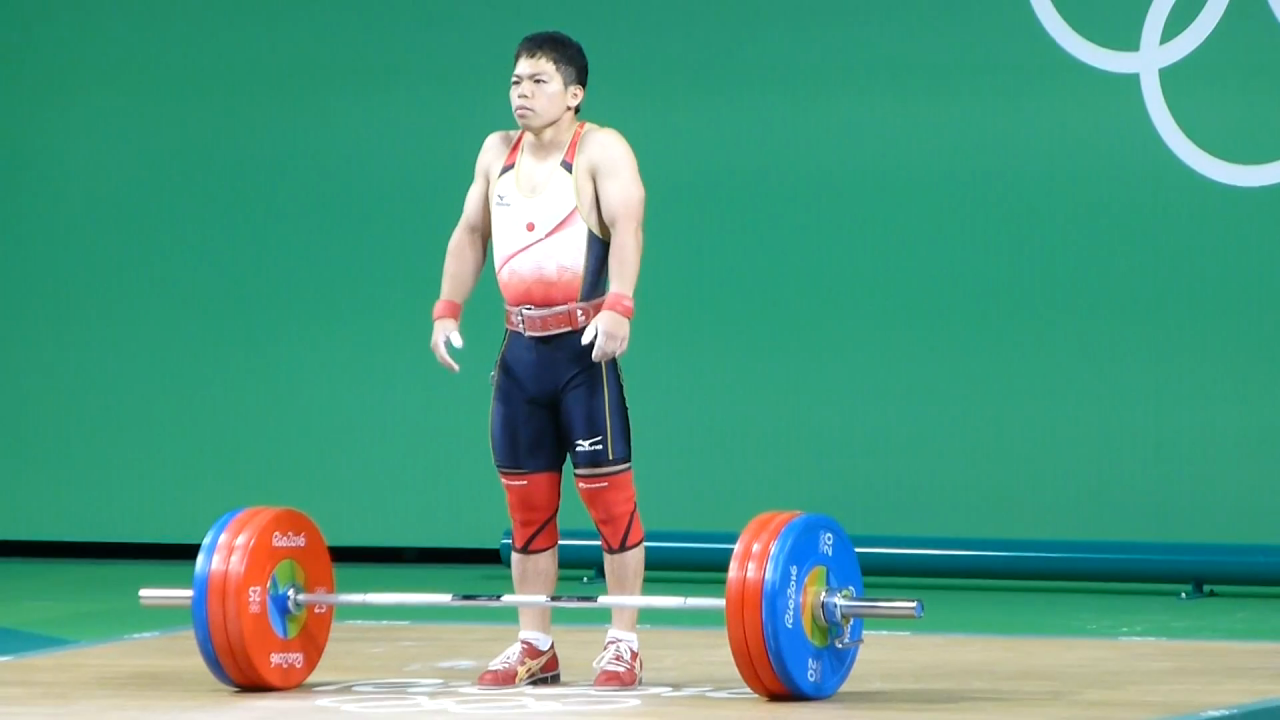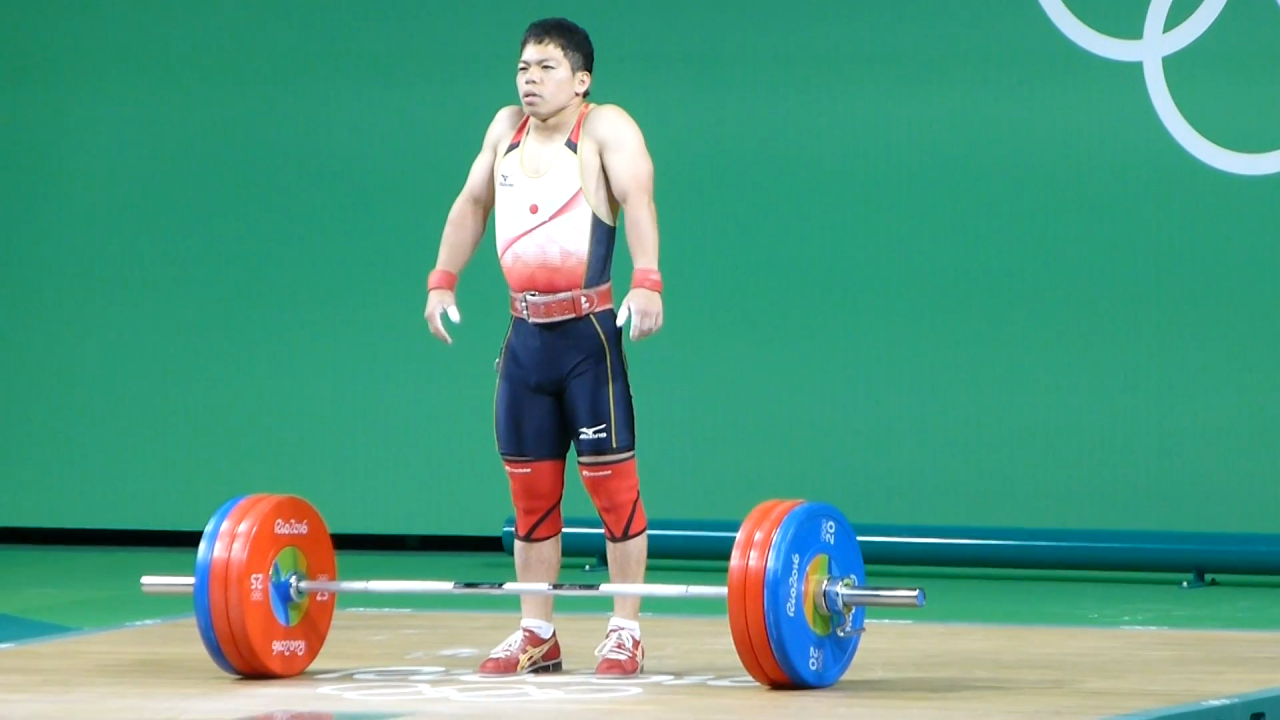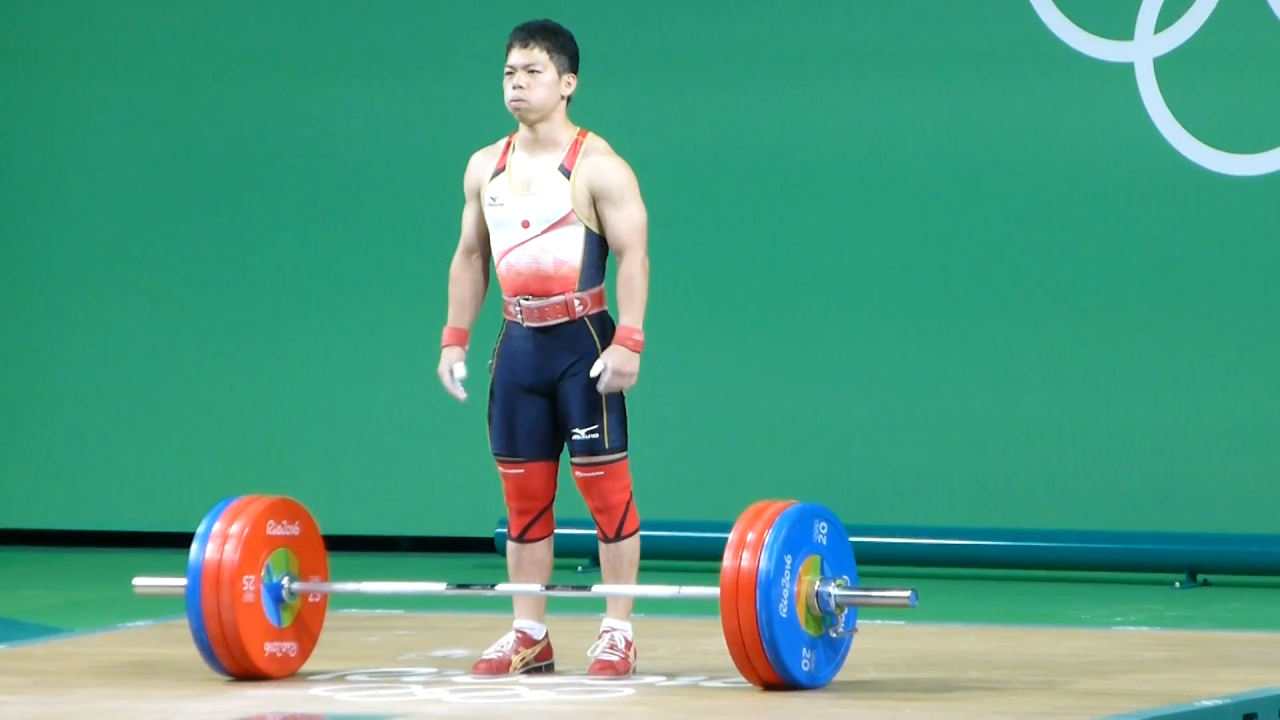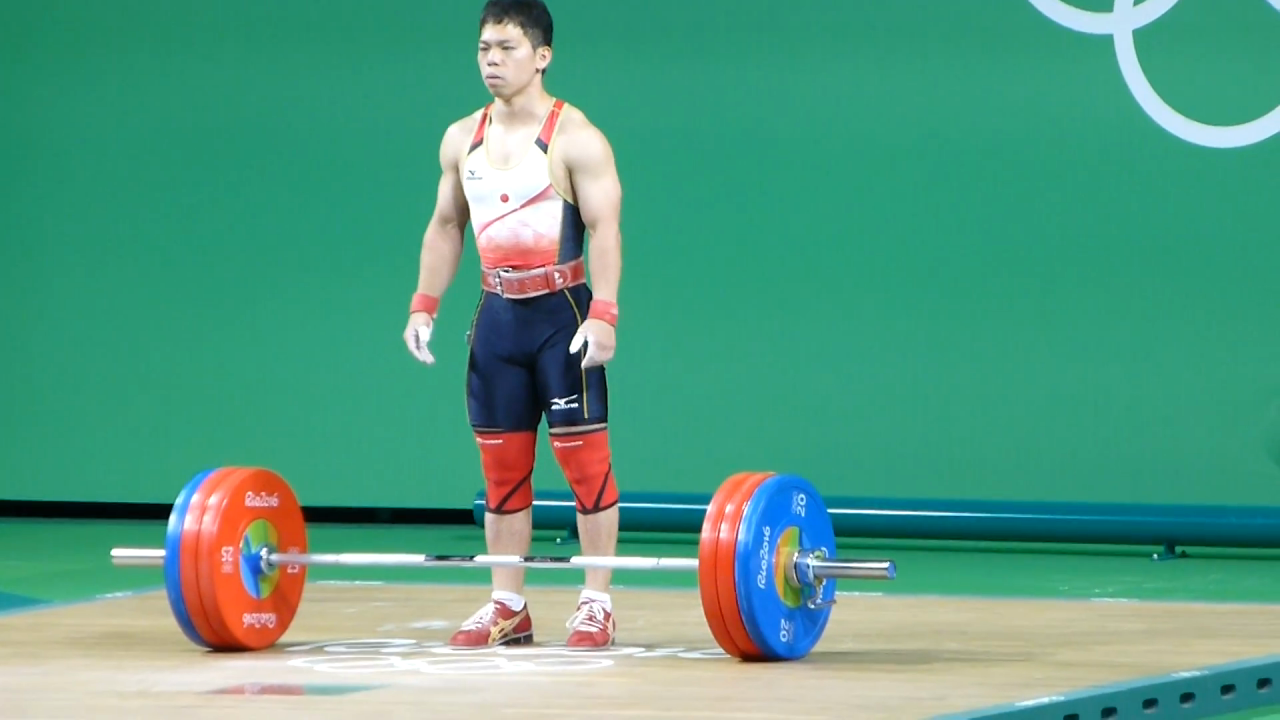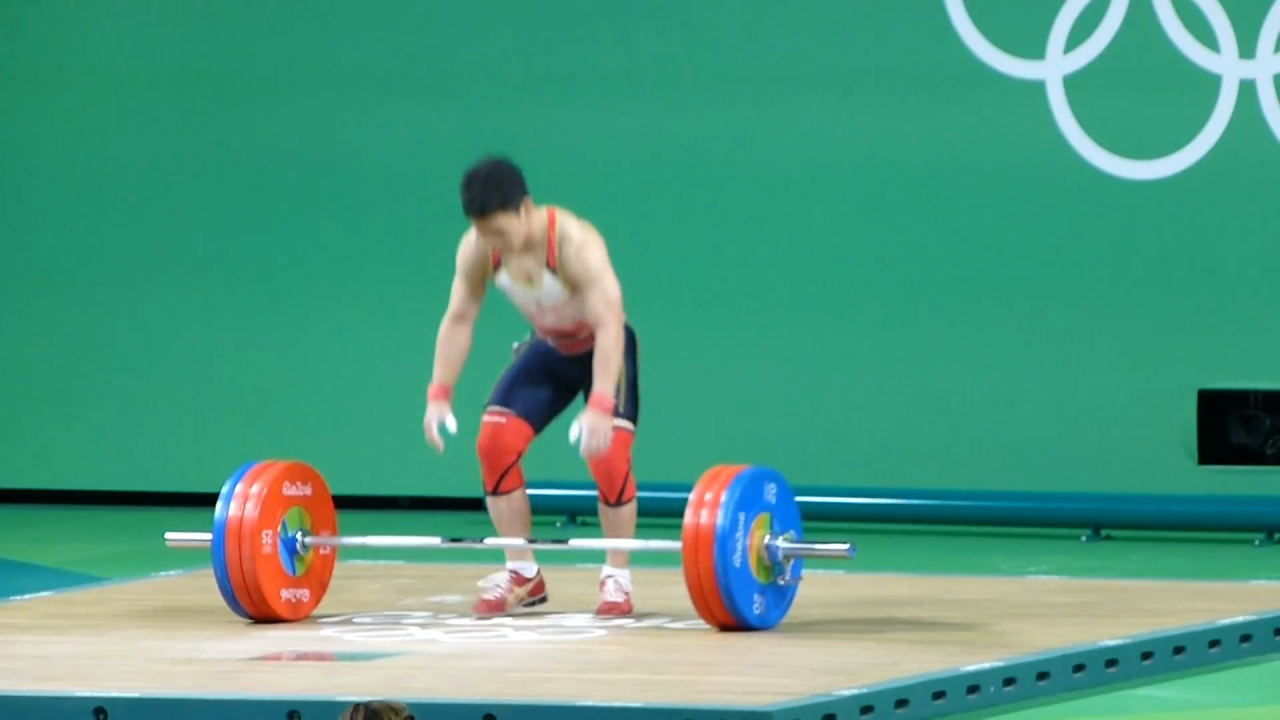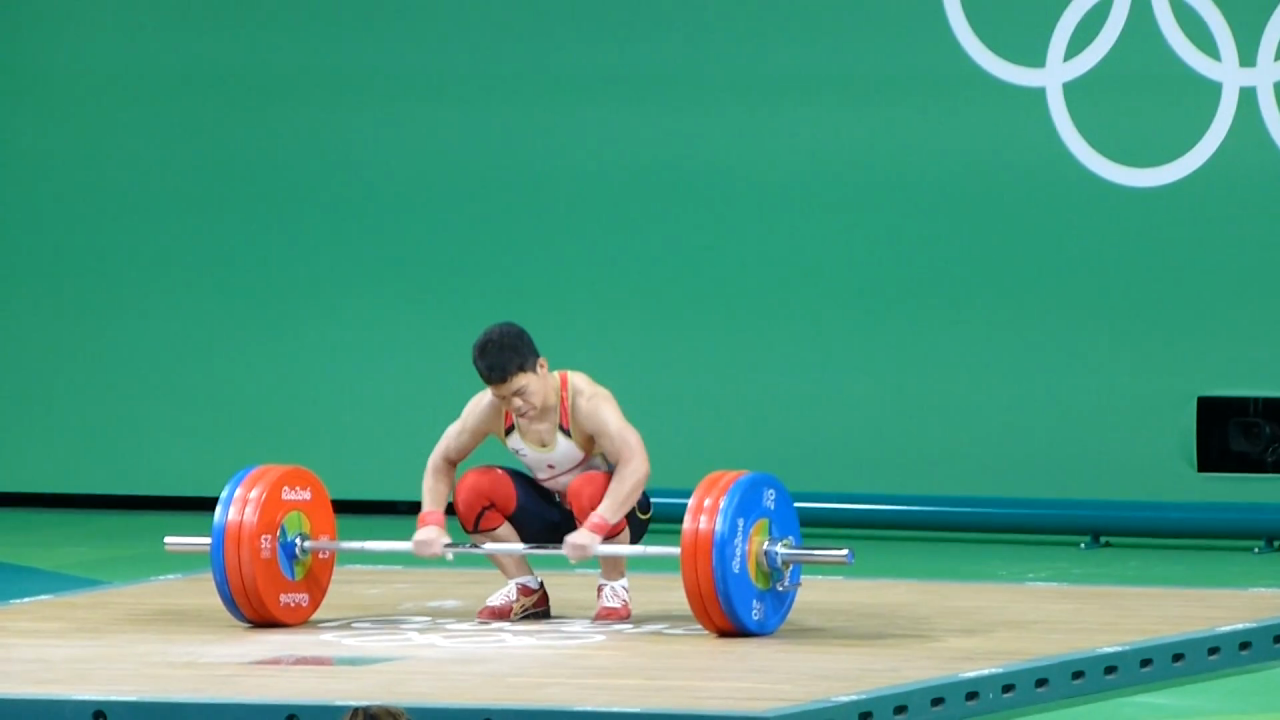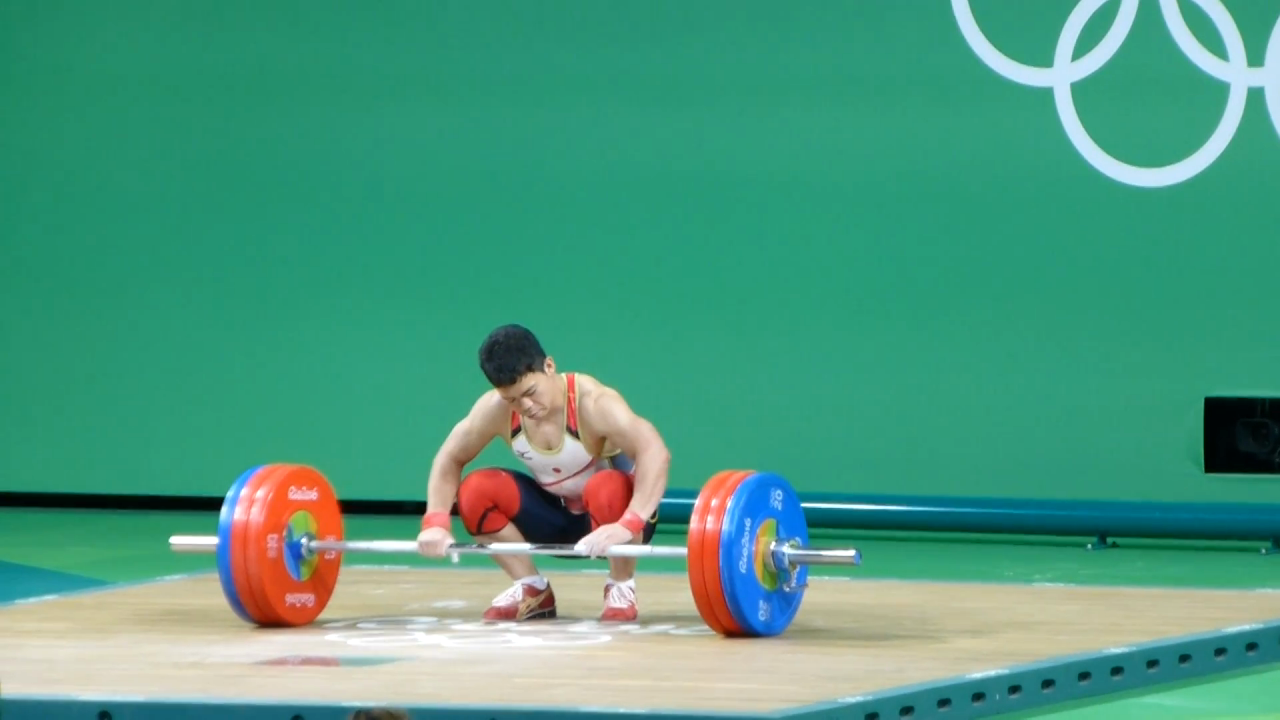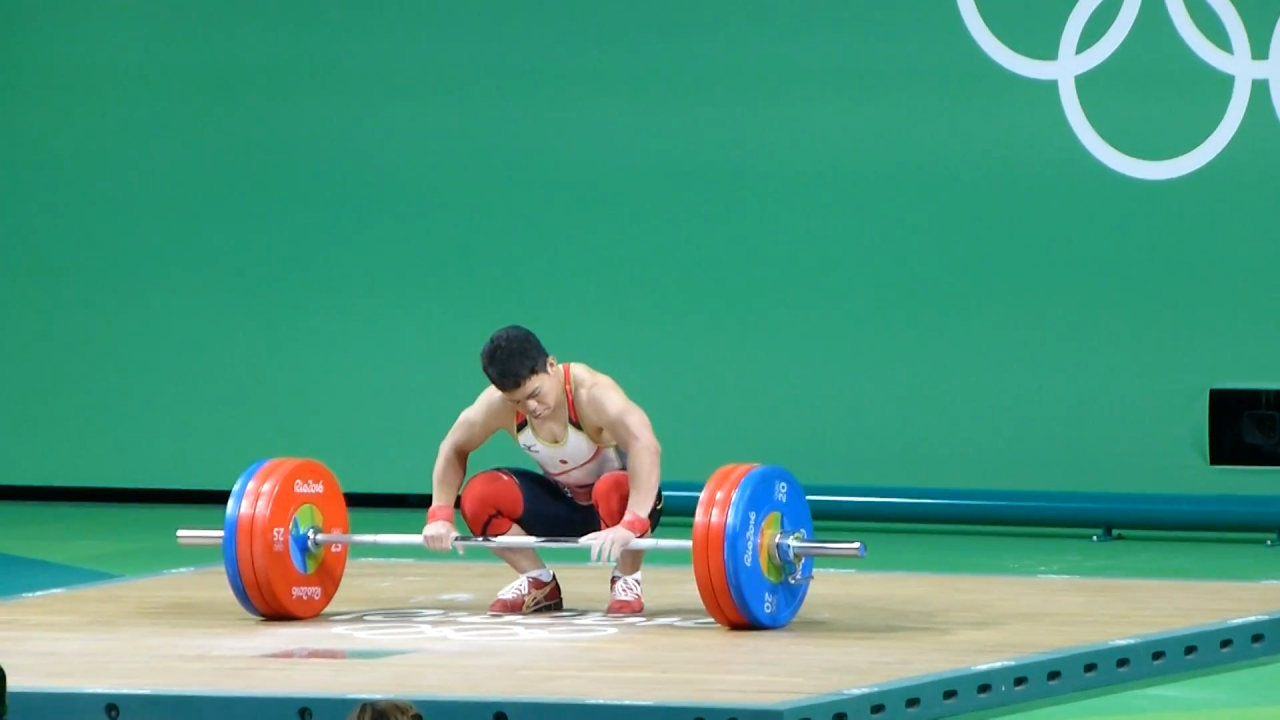
dt=0.5s
person 1, frame 1
left shoulder: (601, 148)
right shoulder: (497, 151)
left elbow: (627, 227)
right elbow: (469, 233)
left wrist: (618, 306)
right wrist: (447, 310)
left hip: (582, 351)
right hip: (518, 350)
left knee: (609, 496)
right knee: (526, 502)
left ankle: (623, 644)
right ankle: (534, 644)
person 1, frame 2
left shoulder: (607, 128)
right shoulder: (507, 129)
left elbow: (639, 200)
right elbow: (471, 204)
left wrist: (647, 281)
right wrist: (441, 281)
left hip: (588, 334)
right hip: (524, 336)
left knee: (611, 483)
right knee: (530, 491)
left ankle: (625, 632)
right ankle: (535, 632)
person 1, frame 3
left shoulder: (598, 165)
right shoulder: (484, 166)
left elbow: (631, 256)
right elbow: (469, 257)
left wrist: (626, 341)
right wrist: (454, 339)
left hip: (581, 339)
right hip: (517, 343)
left knee: (604, 486)
right knee: (524, 493)
left ankle: (618, 631)
right ankle: (529, 633)
person 1, frame 4
left shoulder: (575, 136)
right shoulder: (461, 138)
left elbow: (603, 229)
right elbow: (445, 226)
left wrist: (603, 312)
right wrist: (424, 304)
left hip: (561, 312)
right hip: (495, 315)
left knee: (583, 458)
right knee: (502, 467)
left ankle: (597, 603)
right ankle: (507, 605)
person 1, frame 5
left shoulder: (575, 242)
right shoulder: (476, 247)
left elbow: (608, 324)
right elbow: (457, 320)
left wrist: (599, 407)
right wrist: (439, 395)
left hip: (605, 348)
right hip: (549, 350)
left knee: (607, 447)
right knee: (494, 439)
left ankle: (616, 577)
right ankle: (521, 575)
person 1, frame 6
left shoulder: (585, 399)
right shoulder: (486, 408)
left elbow: (637, 463)
right elbow: (443, 460)
left wrist: (594, 527)
right wrist: (431, 521)
left hip: (604, 504)
right hip: (553, 508)
left knee: (588, 490)
right knee: (471, 489)
left ankle: (614, 586)
right ankle: (527, 588)
person 1, frame 7
left shoulder: (593, 402)
right shoulder: (495, 409)
left elbow: (656, 454)
right elbow: (449, 458)
left wrist: (628, 524)
right wrist: (435, 522)
left hip: (610, 511)
right hip: (557, 518)
left knee: (606, 488)
right knee: (475, 490)
left ankle: (621, 587)
right ankle: (533, 589)
person 1, frame 8
left shoulder: (591, 391)
right shoulder: (497, 403)
left elbow: (646, 445)
right elbow: (454, 449)
left wrist: (631, 525)
right wrist: (441, 516)
left hip: (616, 503)
right hip: (564, 505)
left knee: (615, 489)
right knee: (479, 495)
left ankle: (627, 579)
right ankle: (539, 582)
